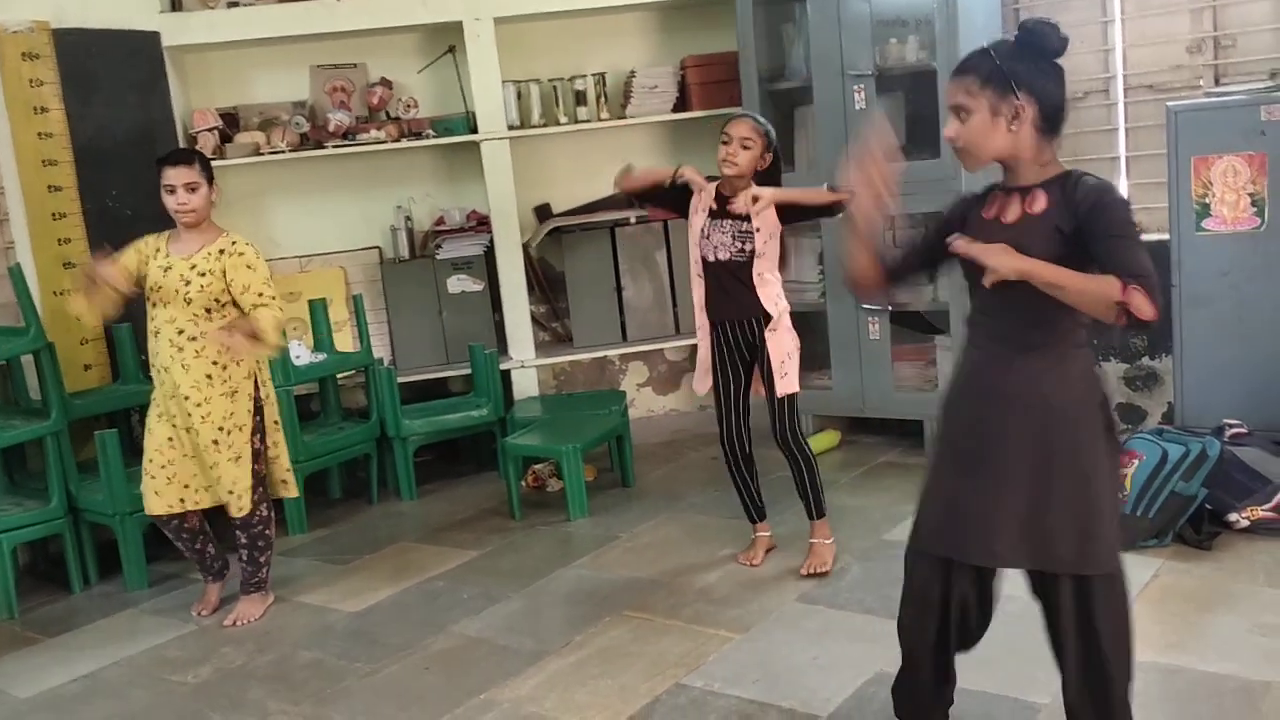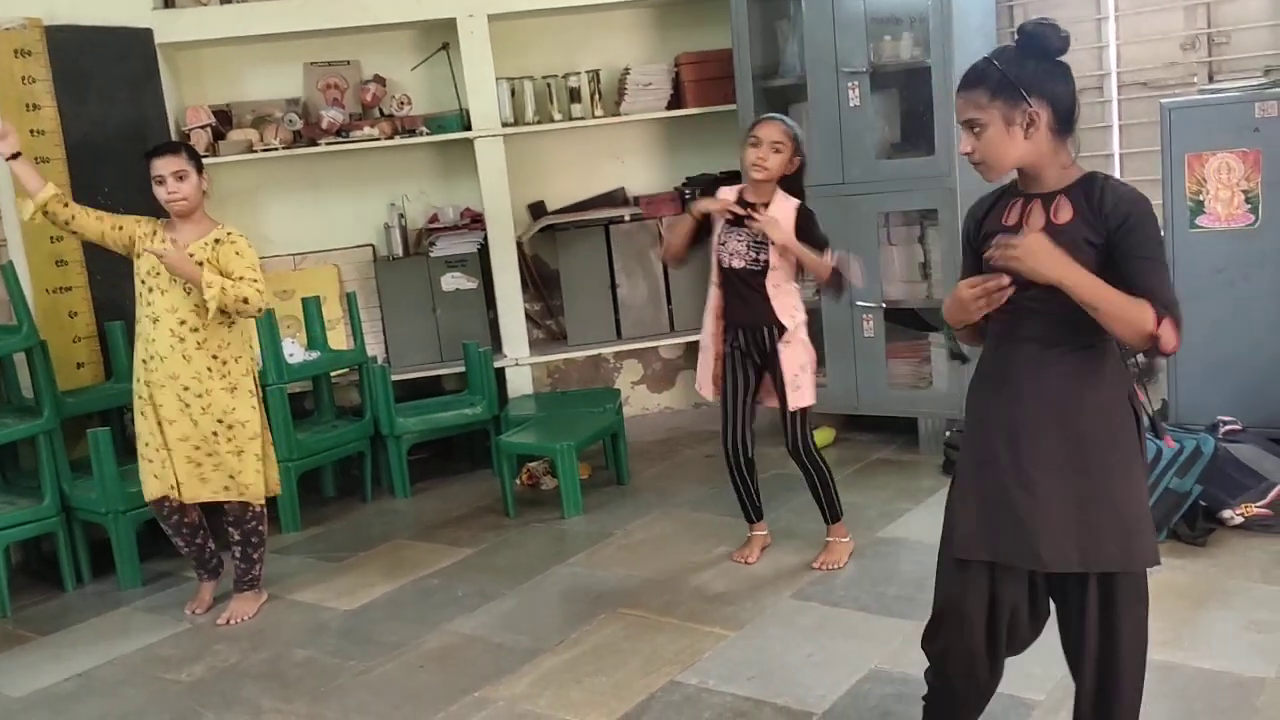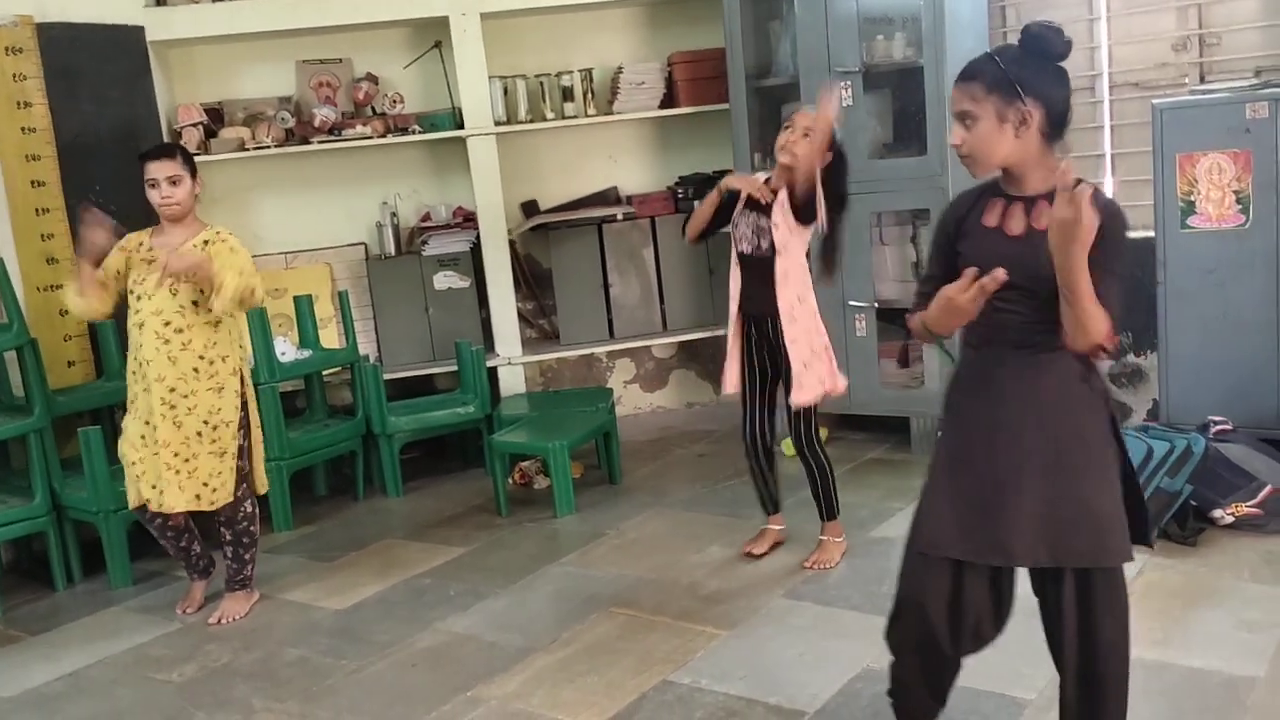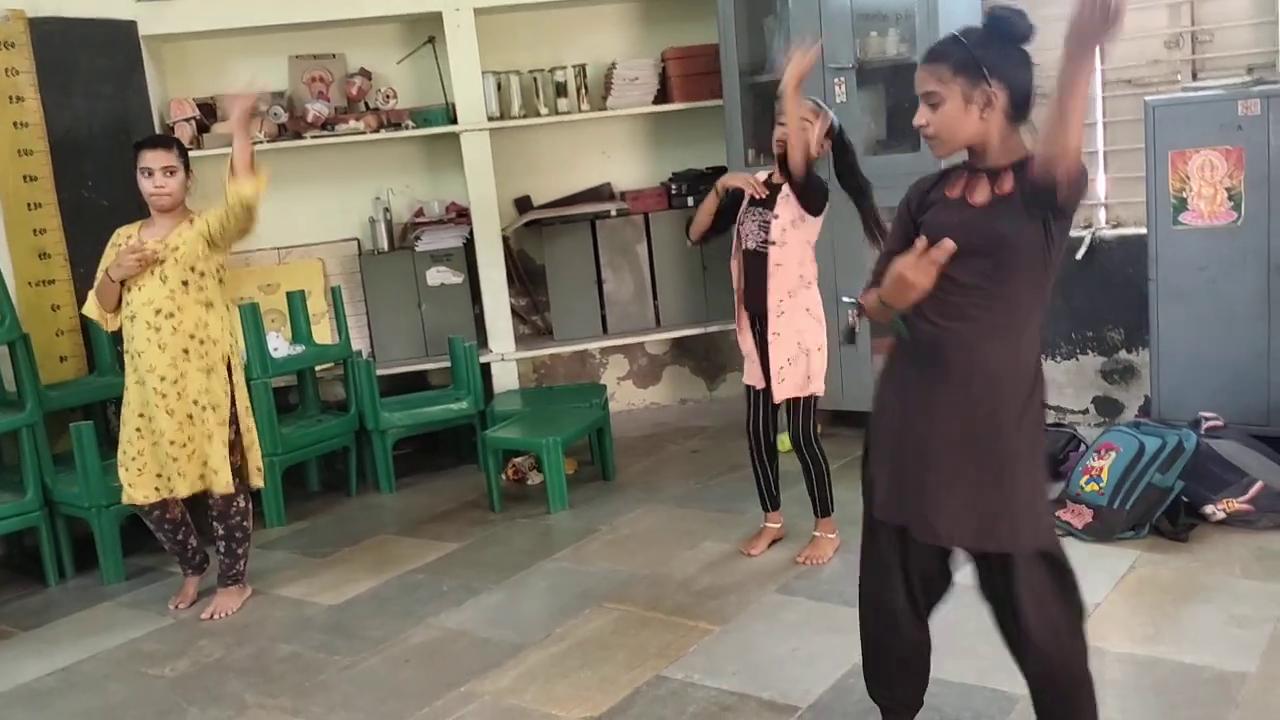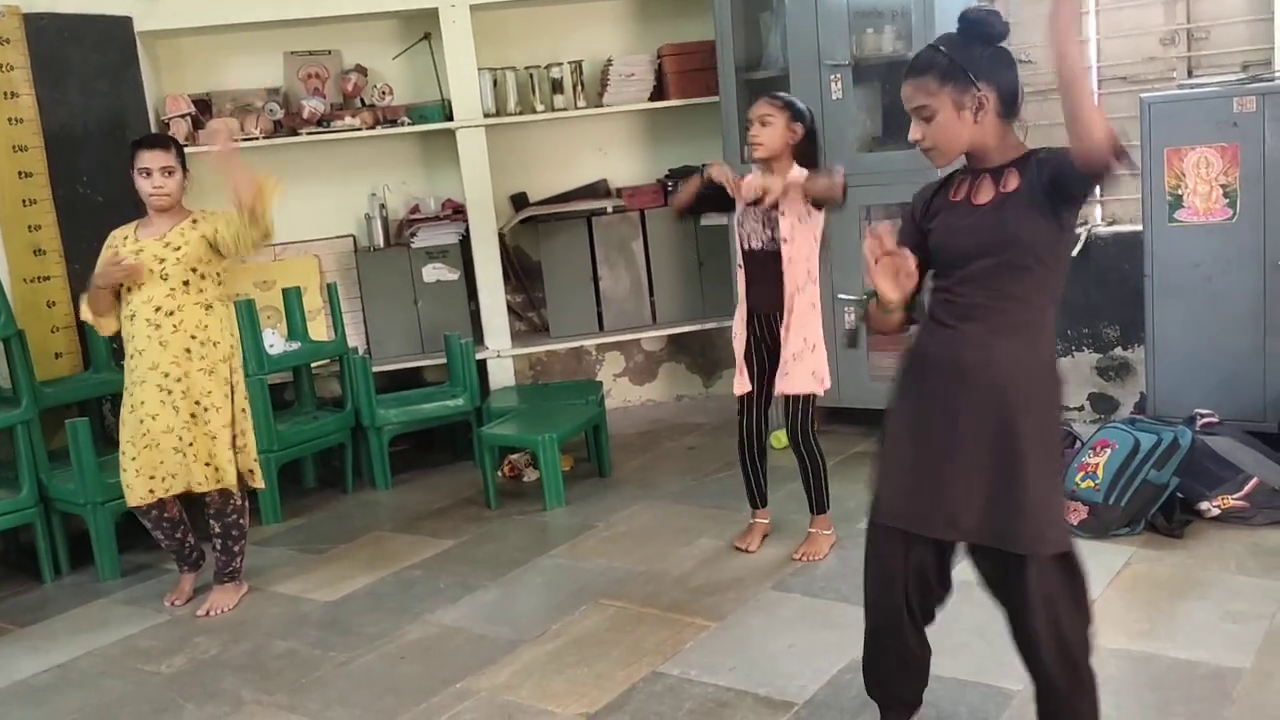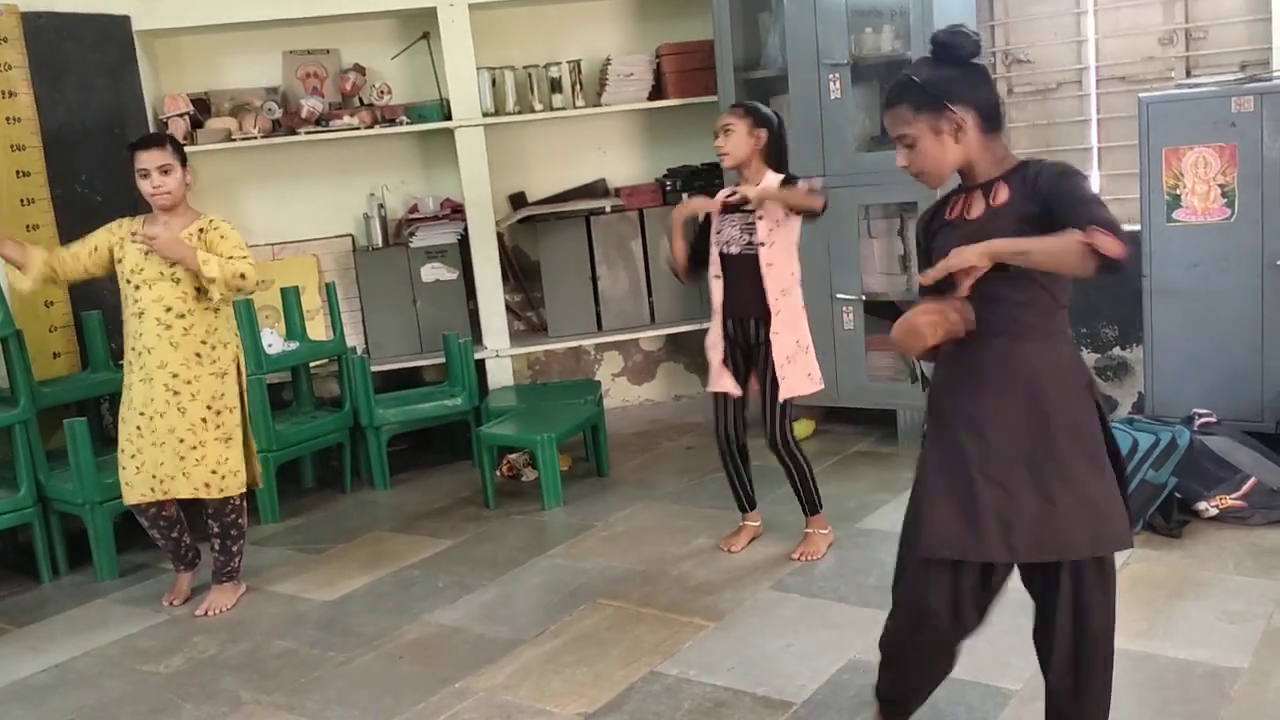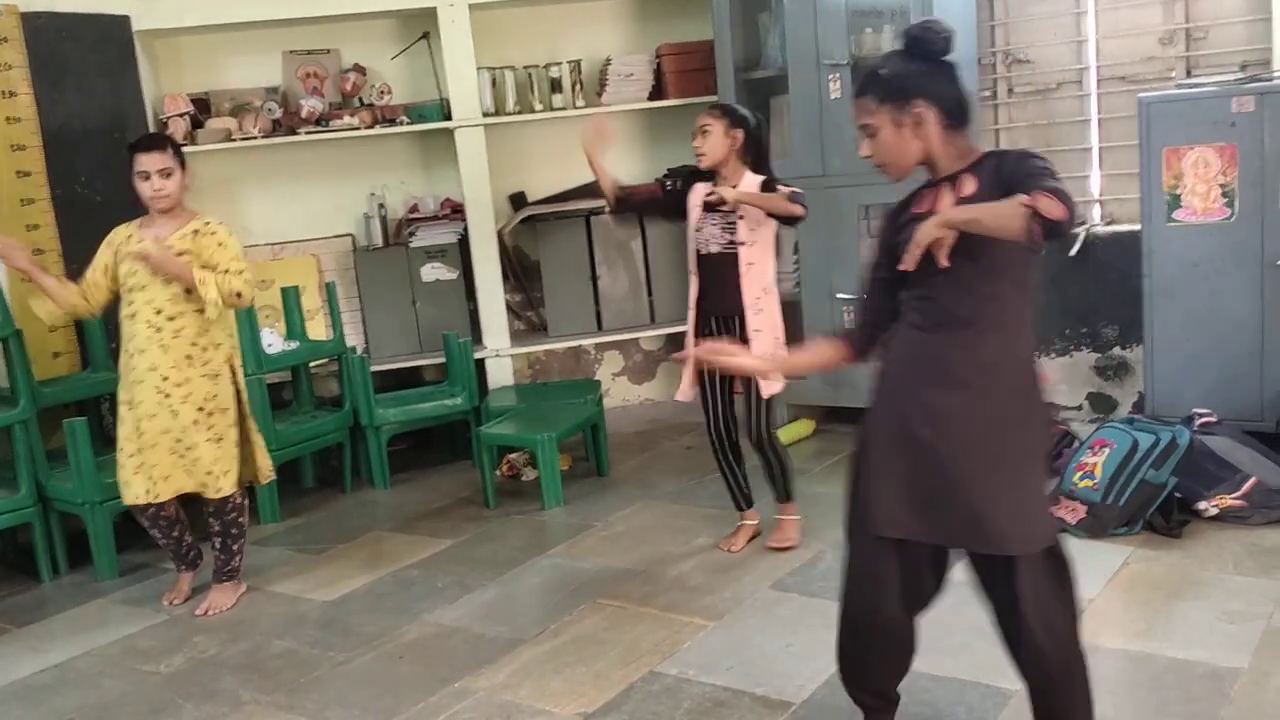
dt=0.3s
person 1, frame 1
left shoulder: (1088, 200)
right shoulder: (972, 211)
left elbow: (1140, 303)
right elbow: (872, 282)
left wrist: (1023, 265)
right wrist: (866, 218)
left hip: (1059, 431)
right hip: (975, 428)
left knee: (1082, 607)
right knee: (931, 596)
person 1, frame 2
left shoulder: (1117, 207)
right shoulder: (987, 215)
left elbow: (1159, 333)
left wrist: (1060, 269)
right wrist: (960, 310)
left hip: (1091, 436)
right hip: (1000, 429)
left knee: (1104, 616)
right knee: (969, 602)
person 1, frame 3
left shoulder: (1094, 215)
right shoulder: (964, 214)
left elbow: (1091, 342)
right elbow: (921, 317)
left wrist: (1070, 256)
right wrist: (935, 319)
left hip: (1067, 437)
right hip: (976, 428)
left knee: (1085, 612)
right knee: (930, 597)
person 1, frame 4
left shoulder: (1049, 186)
right shoulder: (927, 194)
left elbow: (1056, 167)
right elbow: (872, 306)
right wrist: (895, 292)
left hip: (998, 412)
right hip: (910, 405)
left knee: (1029, 589)
right knee: (892, 578)
person 1, frame 5
left shoulder: (1052, 179)
right shoulder: (932, 202)
left elbow: (1099, 152)
right elbow: (886, 324)
right wrist: (887, 295)
left hip: (1014, 409)
right hip: (928, 406)
left knee: (1038, 584)
right knee: (896, 576)
person 1, frame 6
left shoulder: (1048, 184)
right shoulder: (936, 221)
left elbow: (1107, 248)
left wrist: (992, 249)
right wrist: (917, 330)
left hip: (1050, 418)
right hip: (961, 423)
left knee: (1074, 599)
right knee: (932, 596)
person 1, frame 7
left shoulder: (1014, 171)
right shoulder: (900, 211)
left elbow: (1055, 213)
right elbow: (865, 335)
left wrist: (951, 219)
right wrist: (763, 363)
left hip: (991, 416)
right hip: (904, 414)
left knee: (1031, 593)
right knee: (882, 587)
person 2, frame 1
left shoulder: (234, 251)
right shoulder: (148, 250)
left elbow: (269, 311)
right elbow: (100, 298)
left wrist: (242, 330)
right wrist: (95, 279)
left hip: (228, 395)
right hip: (171, 398)
left knee: (245, 490)
right knee: (166, 499)
left ankle: (257, 587)
right ankle: (214, 574)
person 2, frame 2
left shoulder: (228, 242)
right shoulder: (141, 233)
left elbow: (253, 298)
right elbow: (67, 213)
left wrist: (191, 270)
left hip: (220, 388)
right hip: (160, 390)
left knee: (238, 485)
right knee: (167, 493)
left ankle: (249, 585)
right ankle: (208, 572)
person 2, frame 3
left shoulder: (218, 243)
right shoulder: (134, 247)
left elbow: (248, 291)
right elbow: (90, 302)
left wrist: (197, 269)
right wrist: (90, 255)
left hip: (212, 389)
right hip: (152, 395)
left knee: (228, 486)
right knee: (151, 496)
left ankle: (241, 584)
right ankle: (199, 573)
person 2, frame 4
left shoulder: (208, 232)
right shoulder: (122, 240)
left elbow: (242, 207)
right elbow: (102, 313)
left wrist: (240, 131)
right wrist: (114, 275)
left hip: (204, 380)
right hip: (146, 387)
left knee: (221, 478)
right knee: (149, 484)
left ankle: (234, 581)
right ankle: (193, 567)
person 2, frame 5
left shoulder: (206, 230)
right shoulder: (119, 241)
left elbow: (254, 226)
right elbow: (101, 319)
left wrist: (235, 165)
right wrist: (101, 283)
left hip: (204, 377)
right hip: (146, 386)
left knee: (218, 477)
right knee: (147, 488)
left ankle: (229, 577)
right ankle: (190, 564)
person 2, frame 6
left shoulder: (214, 231)
right shoulder: (120, 235)
left elbow: (244, 278)
right elbow: (59, 264)
left wrist: (182, 252)
left hip: (206, 380)
right hip: (148, 384)
left knee: (219, 478)
right knee: (145, 487)
left ankle: (228, 577)
right ankle: (185, 564)
person 2, frame 7
left shoulder: (210, 234)
right shoulder: (121, 239)
left elbow: (241, 291)
right elbow: (82, 300)
left wrist: (176, 267)
left hip: (203, 380)
right hip: (144, 386)
left knee: (219, 477)
right knee: (145, 488)
left ankle: (228, 576)
right ankle: (186, 564)
person 3, frame 1
left shoulder: (772, 202)
right shoulder: (696, 196)
left elbow: (836, 199)
right elbow: (625, 183)
left wrist: (773, 194)
right wrist: (680, 173)
left hip: (768, 328)
right hip: (722, 334)
left knee: (787, 434)
right knee: (733, 439)
left ankle: (821, 533)
right ankle: (761, 531)
person 3, frame 2
left shoulder: (794, 213)
right shoulder: (722, 203)
left elbow: (832, 277)
right elbow: (670, 255)
left wrist: (786, 241)
right wrist: (696, 211)
left hip: (783, 336)
right hip: (735, 339)
left knee: (798, 443)
right knee: (734, 443)
left ankle: (839, 532)
right ankle: (757, 529)
person 3, frame 3
left shoulder: (808, 194)
right shoulder: (748, 190)
left elbow: (801, 182)
right elbow: (692, 232)
left wrist: (825, 124)
right wrist: (723, 185)
left hip: (794, 328)
right hip: (752, 329)
left knee: (804, 437)
right knee: (755, 434)
left ankle: (833, 532)
right ankle: (773, 522)
person 3, frame 4
left shoulder: (806, 186)
right shoulder: (750, 187)
left elbow: (796, 155)
right elbow: (697, 234)
left wrist: (794, 80)
right wrist: (722, 188)
left hip: (796, 323)
right hip: (757, 322)
left knee: (800, 429)
right knee: (758, 427)
left ankle: (826, 528)
right ankle: (772, 521)
person 3, frame 5
left shoulder: (807, 185)
right shoulder: (744, 187)
left elbow: (837, 186)
right elbow: (680, 206)
left wrist: (778, 185)
right wrist: (707, 176)
left hip: (796, 322)
right hip: (754, 324)
left knee: (800, 431)
right knee: (749, 428)
left ankle: (822, 525)
right ankle: (759, 517)
person 3, frame 6
left shoulder: (784, 188)
right shoulder: (719, 204)
left elbow: (818, 202)
right elbow: (684, 268)
left wrist: (764, 192)
right wrist: (678, 222)
left hip: (775, 327)
right hip: (729, 330)
left knee: (779, 433)
right knee: (726, 431)
left ankle: (818, 523)
right ankle: (749, 517)
person 3, frame 7
left shoulder: (763, 188)
right shoulder: (694, 196)
left elbow: (797, 208)
right elbow: (625, 200)
left wrist: (739, 196)
right wrist: (595, 154)
left hip: (753, 323)
right hip: (708, 325)
left knee: (759, 429)
right knee: (718, 430)
left ankle: (788, 511)
right ankle: (747, 516)
